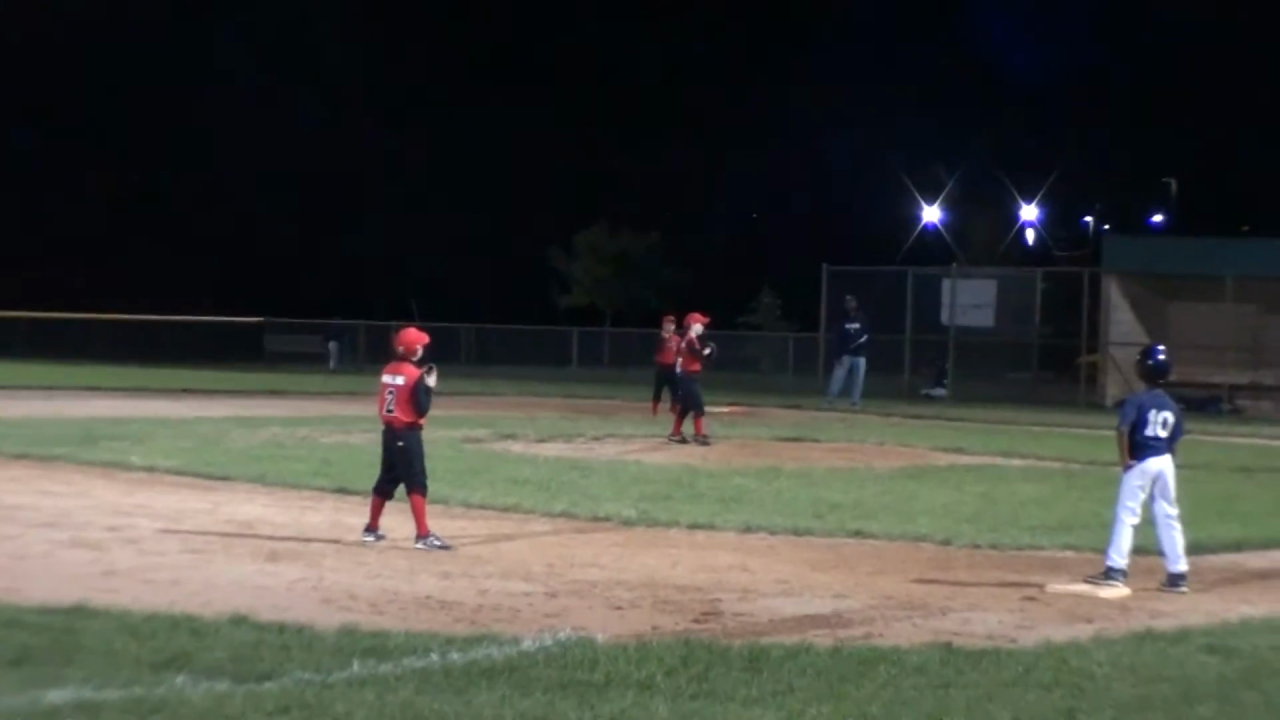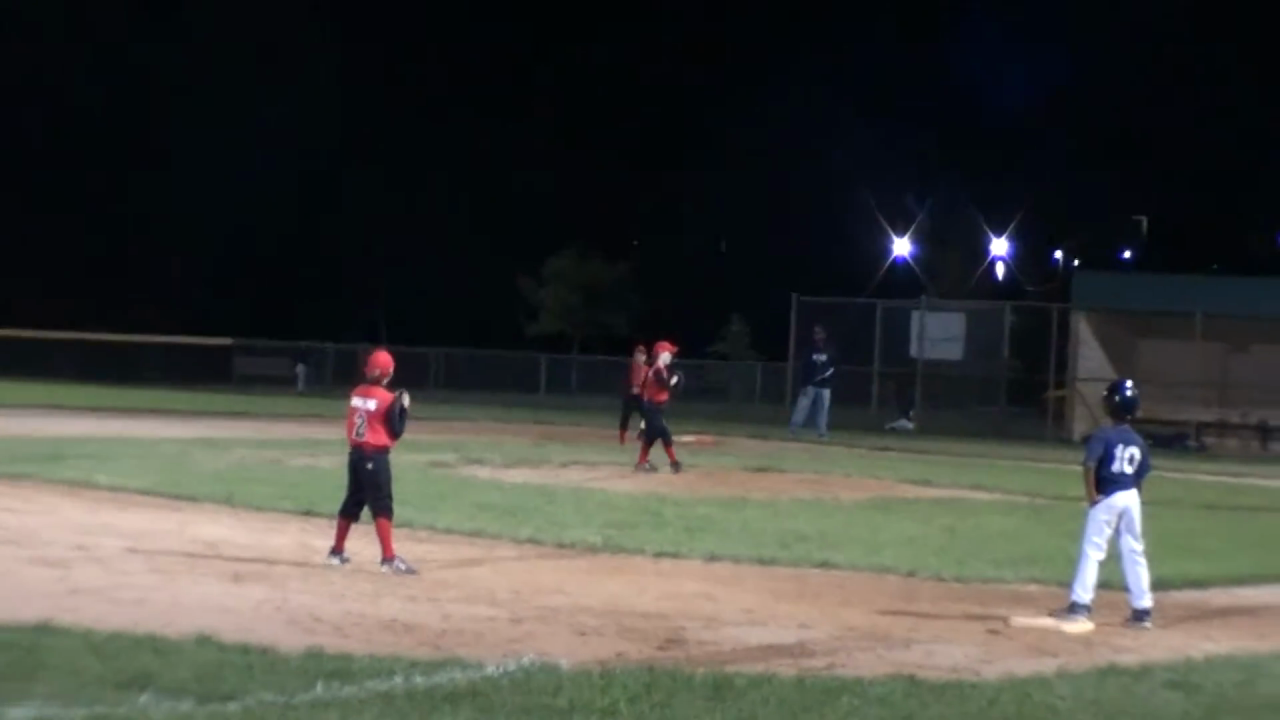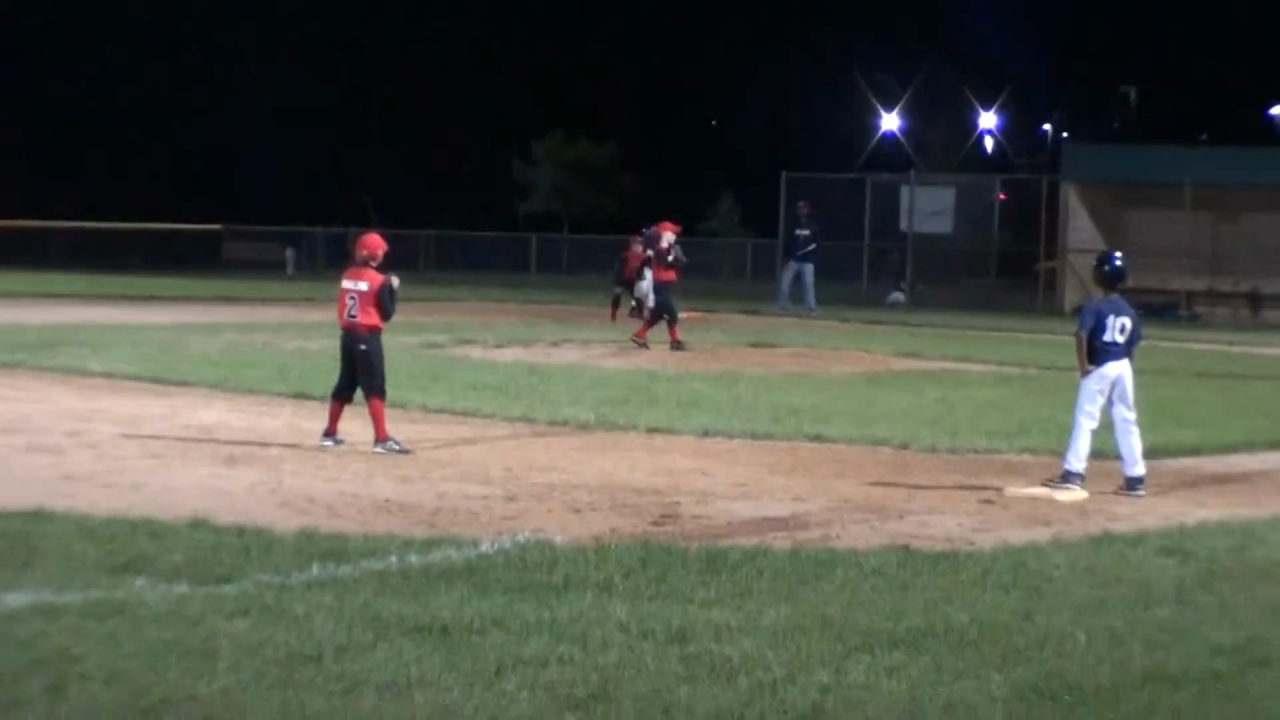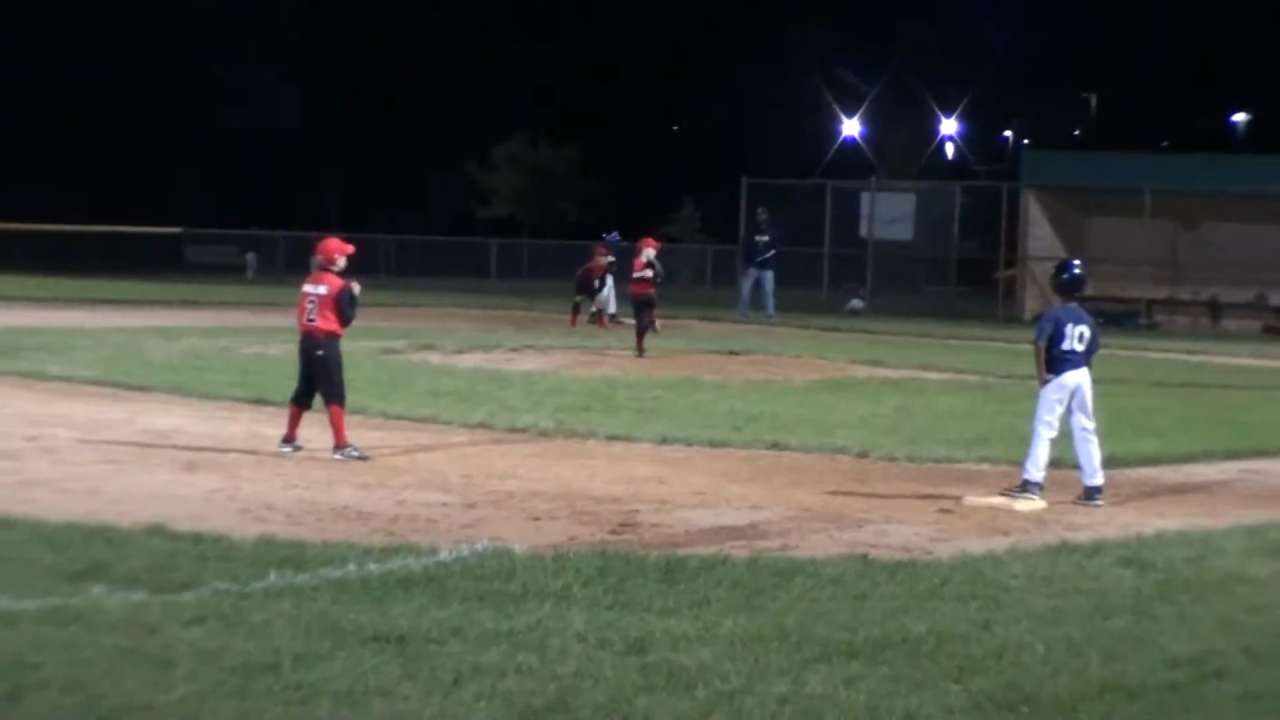
dt=0.3s
person 1, frame 1
left shoulder: (1136, 400)
right shoulder: (1172, 405)
left elbow: (1123, 430)
right elbow: (1174, 440)
left wrist: (1125, 459)
right wrist: (1163, 460)
left hip: (1141, 463)
right hip: (1165, 463)
left knee: (1127, 515)
right knee: (1169, 518)
left ankle: (1116, 570)
right ankle: (1178, 574)
person 1, frame 2
left shoulder: (1103, 435)
right shoulder: (1138, 441)
left elbow: (1090, 465)
right elbow: (1141, 476)
left wrist: (1091, 495)
right wrist: (1130, 496)
left hip: (1107, 498)
right hip: (1131, 498)
left knee: (1092, 550)
right knee: (1134, 553)
left ankle: (1080, 605)
right ankle: (1142, 610)
person 1, frame 3
left shoulder: (1094, 306)
right shoulder: (1129, 311)
left elbow: (1082, 335)
right elbow: (1132, 344)
left wrist: (1083, 365)
right wrist: (1121, 364)
left hip: (1099, 369)
right hip: (1123, 368)
left knee: (1085, 420)
right knee: (1126, 421)
left ankle: (1073, 473)
right ankle: (1135, 478)
person 1, frame 4
left shoulder: (1053, 314)
right shoulder: (1087, 319)
left elbow: (1040, 344)
right elbow: (1091, 353)
left wrist: (1042, 374)
right wrist: (1079, 371)
left hip: (1058, 378)
right hip: (1082, 376)
left knee: (1044, 429)
right knee: (1086, 432)
left ankle: (1032, 483)
right ankle: (1094, 488)
person 2, frame 1
left shoulder: (388, 370)
right shoulder: (415, 375)
right elbow: (421, 410)
right wrist: (429, 386)
left hip: (389, 432)
right hip: (407, 434)
left knee: (386, 480)
right knee: (416, 482)
left ankle: (371, 528)
right ankle: (423, 535)
person 2, frame 2
left shoulder: (356, 393)
right shoulder: (388, 399)
right elbow: (396, 433)
right wrist: (403, 408)
left hip: (356, 454)
right hip: (375, 457)
left knee: (352, 502)
right knee: (382, 506)
left ankle: (337, 551)
right ankle: (389, 558)
person 2, frame 3
left shoulder: (347, 275)
right shoulder: (380, 280)
right elbow: (386, 314)
right wrist: (393, 290)
left hip: (348, 336)
right hip: (368, 338)
left knee: (345, 384)
right knee: (375, 387)
left ankle: (330, 433)
right ankle: (382, 439)
person 2, frame 4
left shoulder: (309, 281)
right shoulder: (339, 285)
right elbow: (346, 320)
right wrist: (354, 296)
left hip: (307, 341)
right hip: (326, 343)
left knee: (304, 390)
right knee: (334, 394)
left ankle: (288, 439)
right ankle: (341, 446)
